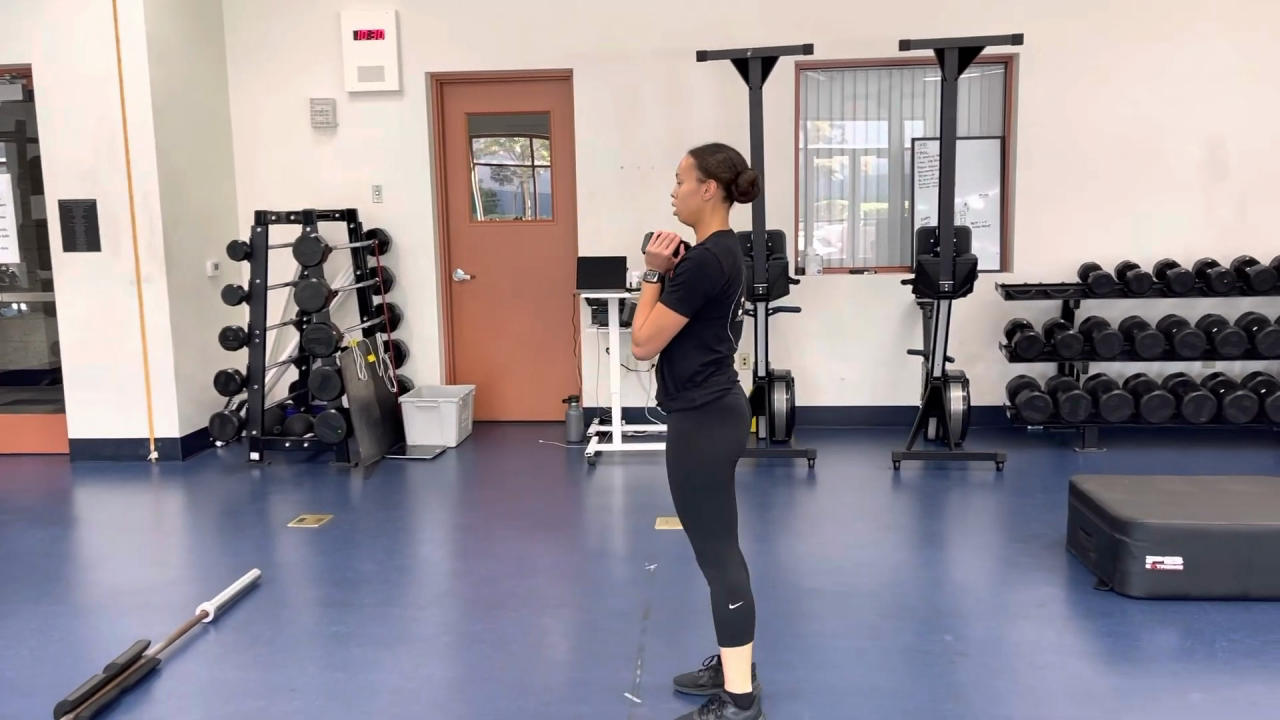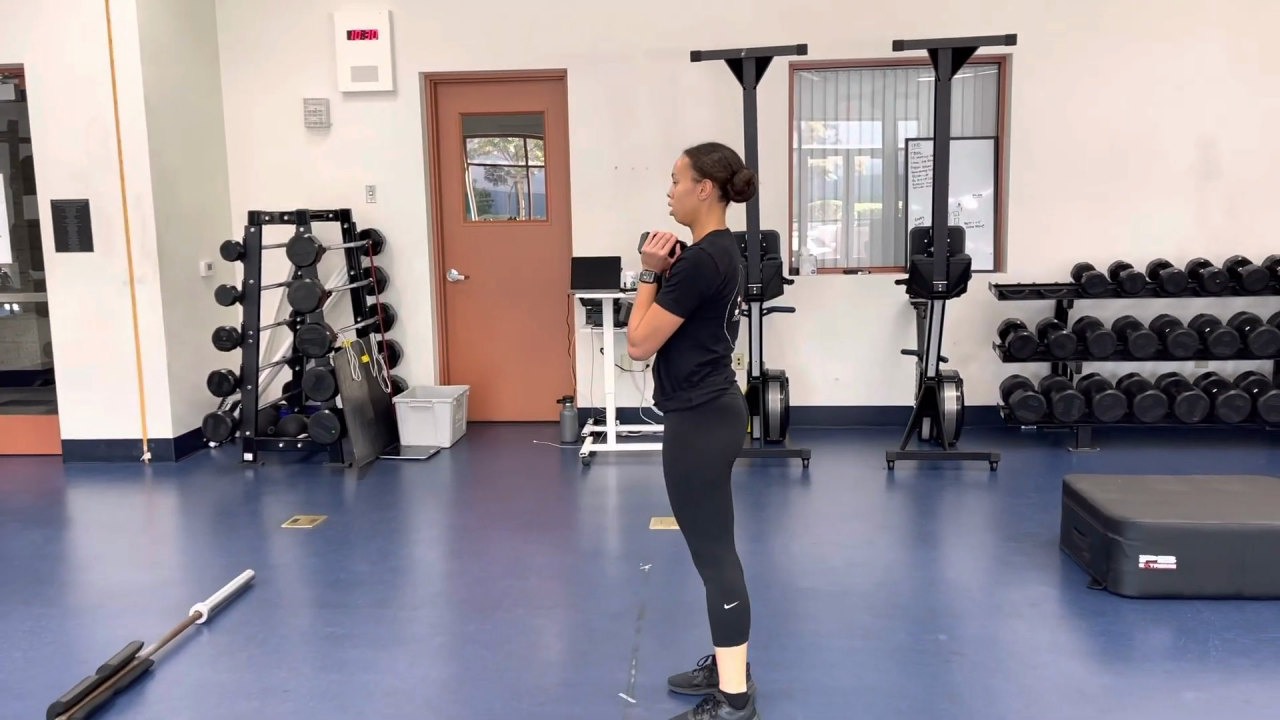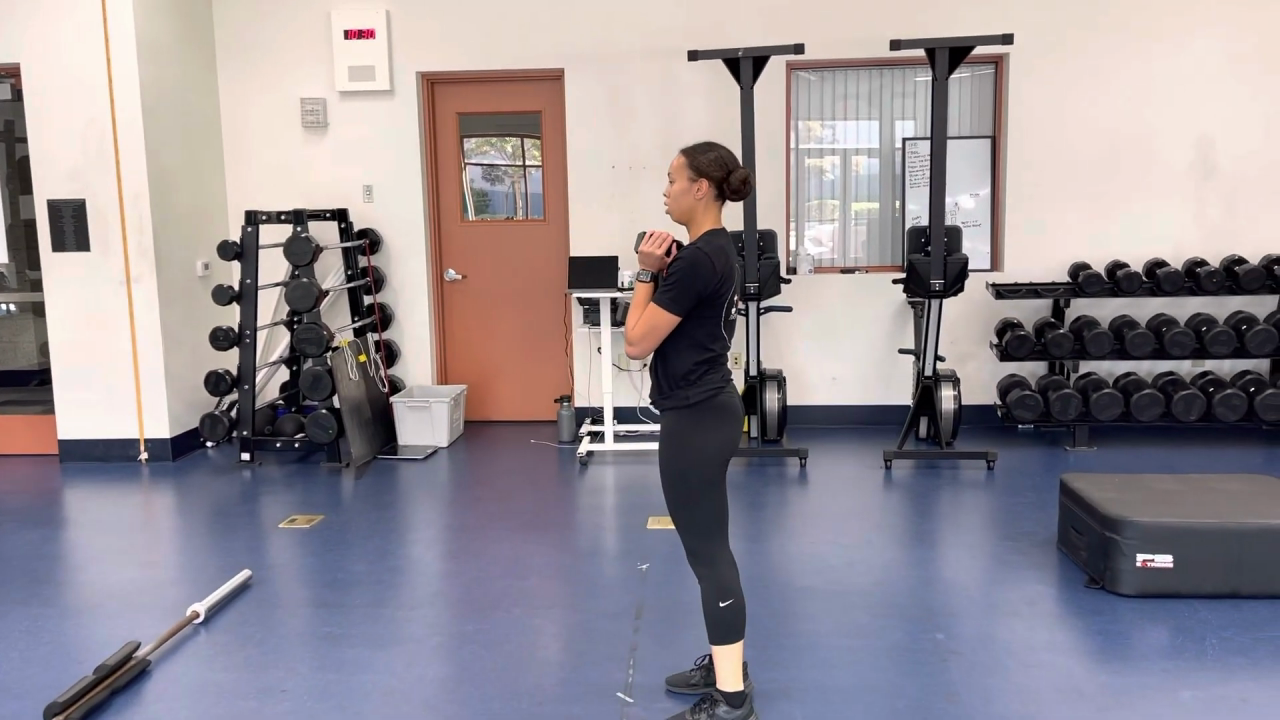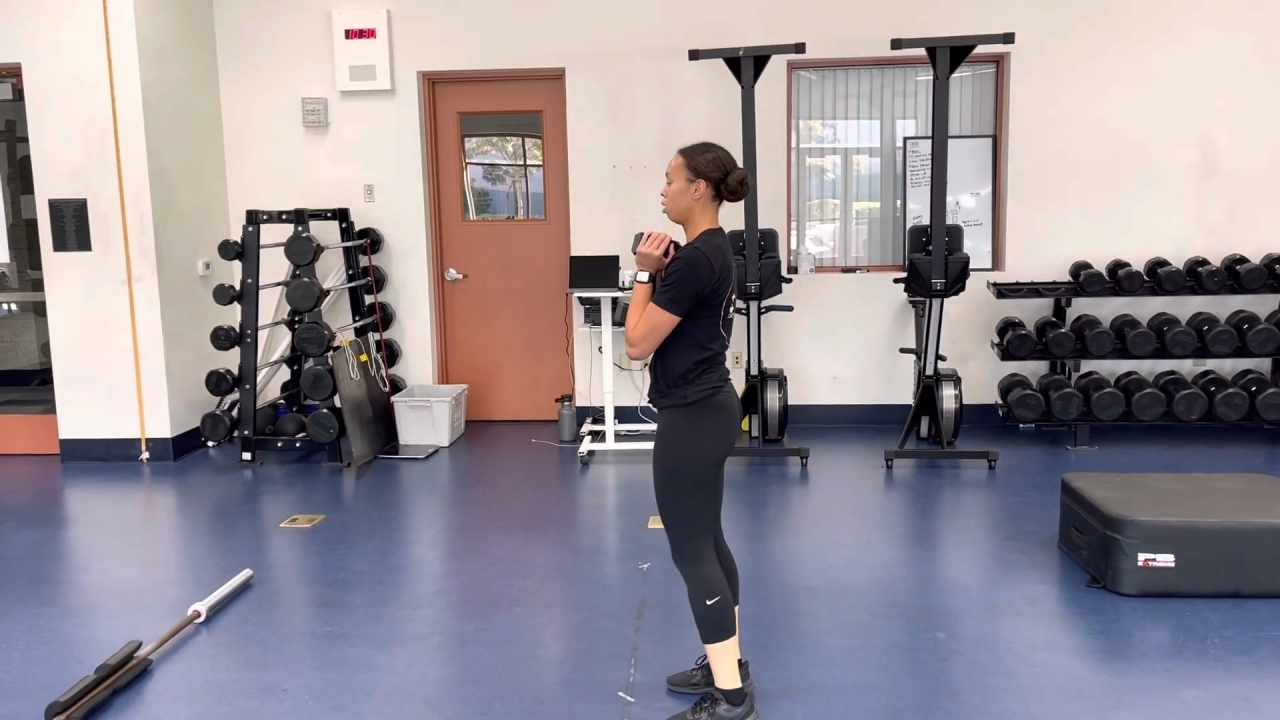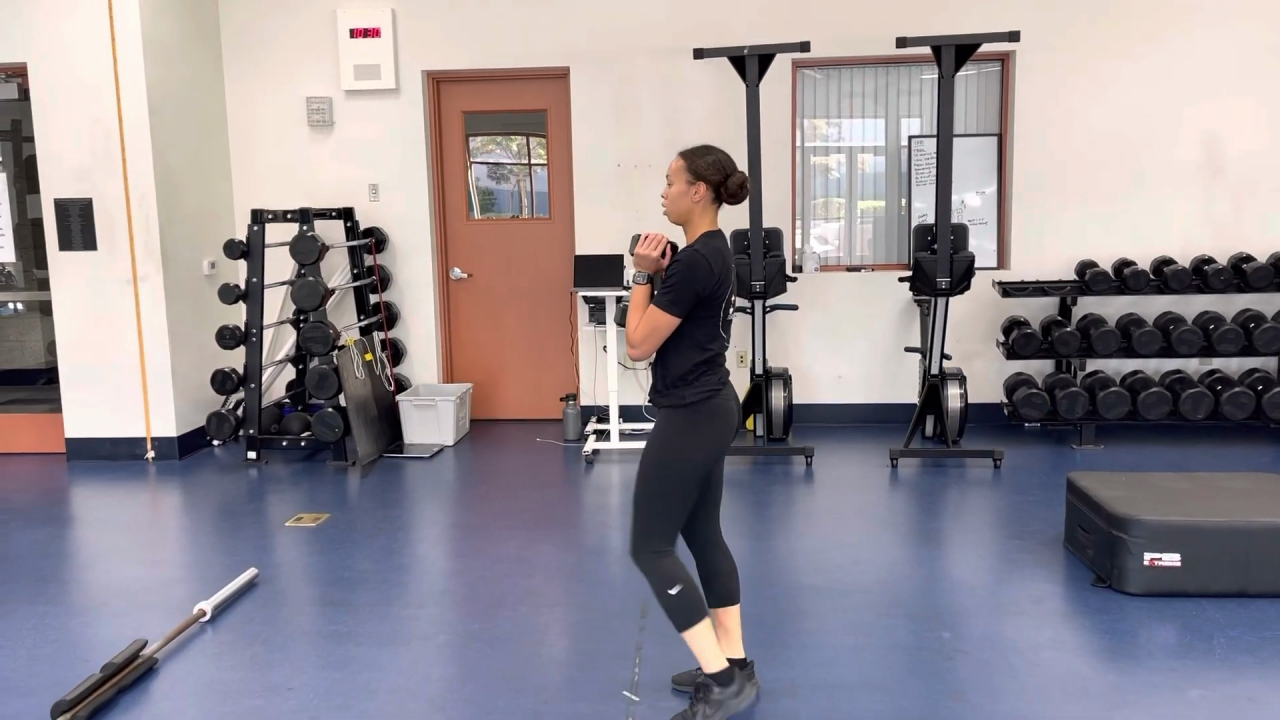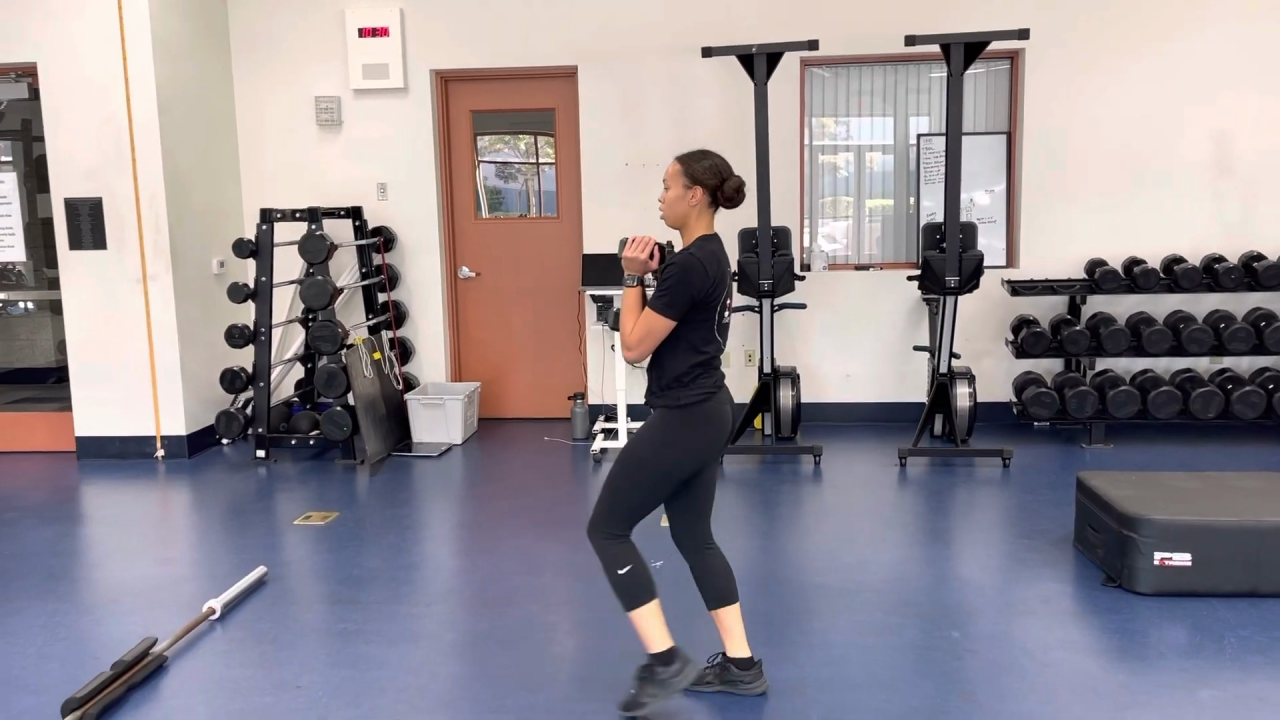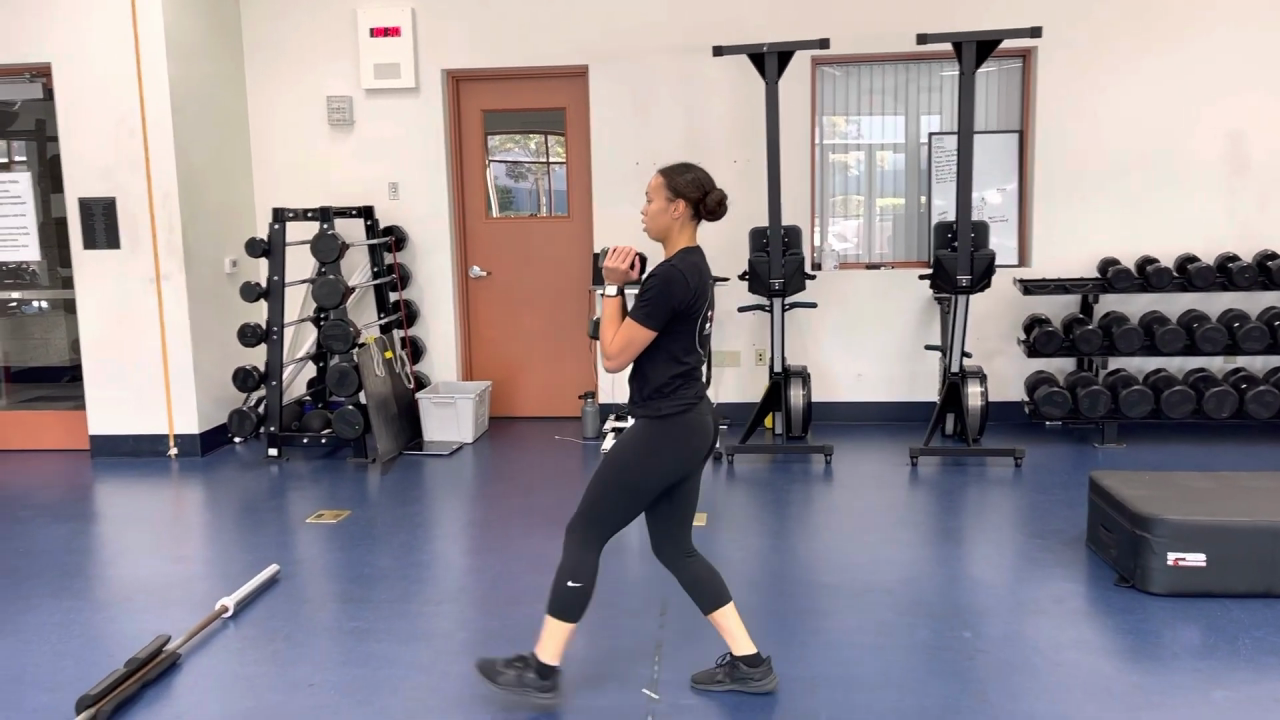
dt=0.2s
person 1, frame 1
left shoulder: (704, 260)
right shoulder: (722, 251)
left elbow: (644, 343)
left wrist: (653, 274)
right wrist: (670, 272)
left hip: (702, 420)
right hip: (717, 410)
left knee: (716, 554)
right knee: (718, 547)
right ankle: (734, 669)
person 1, frame 2
left shoulder: (701, 260)
right shoulder: (720, 251)
left elbow: (640, 343)
left wrist: (650, 274)
right wrist: (667, 272)
left hip: (699, 421)
right hip: (714, 410)
left knee: (713, 554)
right knee: (714, 546)
right ankle: (728, 669)
person 1, frame 3
left shoulder: (698, 259)
right shoulder: (716, 250)
left elbow: (638, 342)
left wrist: (647, 273)
right wrist: (663, 272)
left hip: (696, 419)
right hip: (711, 409)
left knee: (706, 553)
right knee: (710, 543)
right ankle: (727, 667)
person 1, frame 4
left shoulder: (695, 259)
right shoulder: (712, 250)
left elbow: (638, 343)
left wrist: (645, 273)
right wrist: (662, 274)
left hip: (691, 418)
right hip: (710, 408)
left knee: (692, 554)
right knee: (706, 541)
right ankle: (728, 665)
person 1, frame 5
left shoulder: (694, 260)
right shoulder: (712, 251)
left elbow: (640, 344)
left wrist: (642, 275)
right wrist: (661, 272)
left hip: (690, 417)
right hip: (710, 409)
left knee: (652, 548)
right knee: (702, 536)
right ankle: (732, 662)
person 1, frame 6
left shoulder: (690, 264)
right shoulder: (708, 255)
left elbow: (635, 346)
left wrist: (632, 279)
right wrist: (650, 275)
left hip: (682, 418)
right hip: (707, 412)
left knee: (607, 527)
right knee: (693, 538)
left ankle: (664, 659)
right ankle: (740, 663)
person 1, frame 7
left shoulder: (672, 275)
right shoulder: (692, 267)
left elbow: (614, 356)
left wrist: (612, 288)
right wrist: (630, 283)
left hip: (665, 430)
right hip: (691, 424)
left knee: (584, 535)
right knee: (675, 549)
left ankle: (541, 667)
right ankle: (748, 661)
